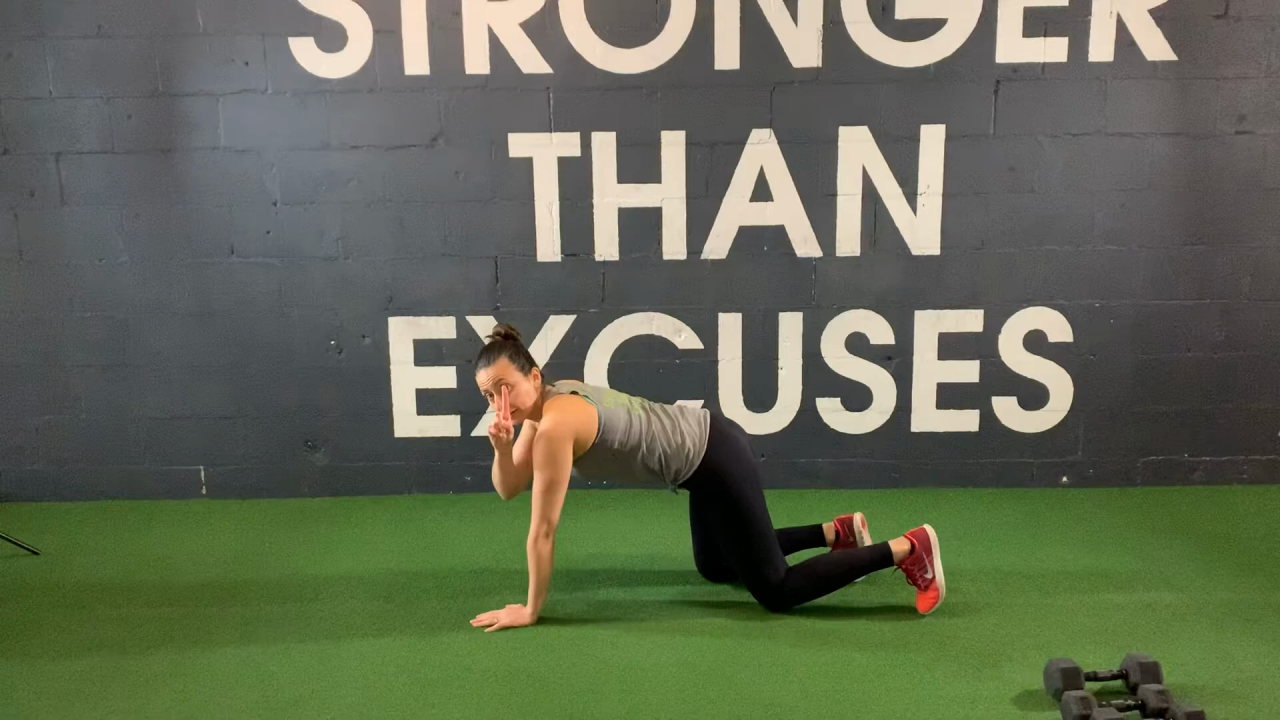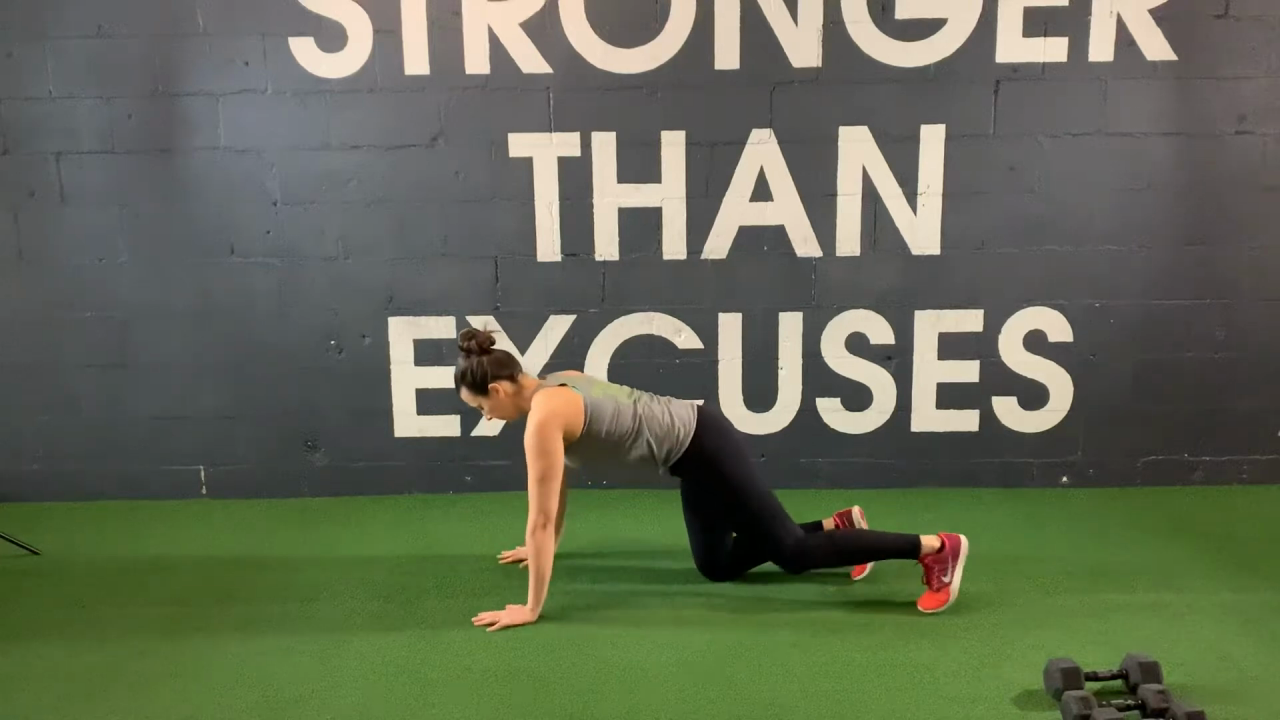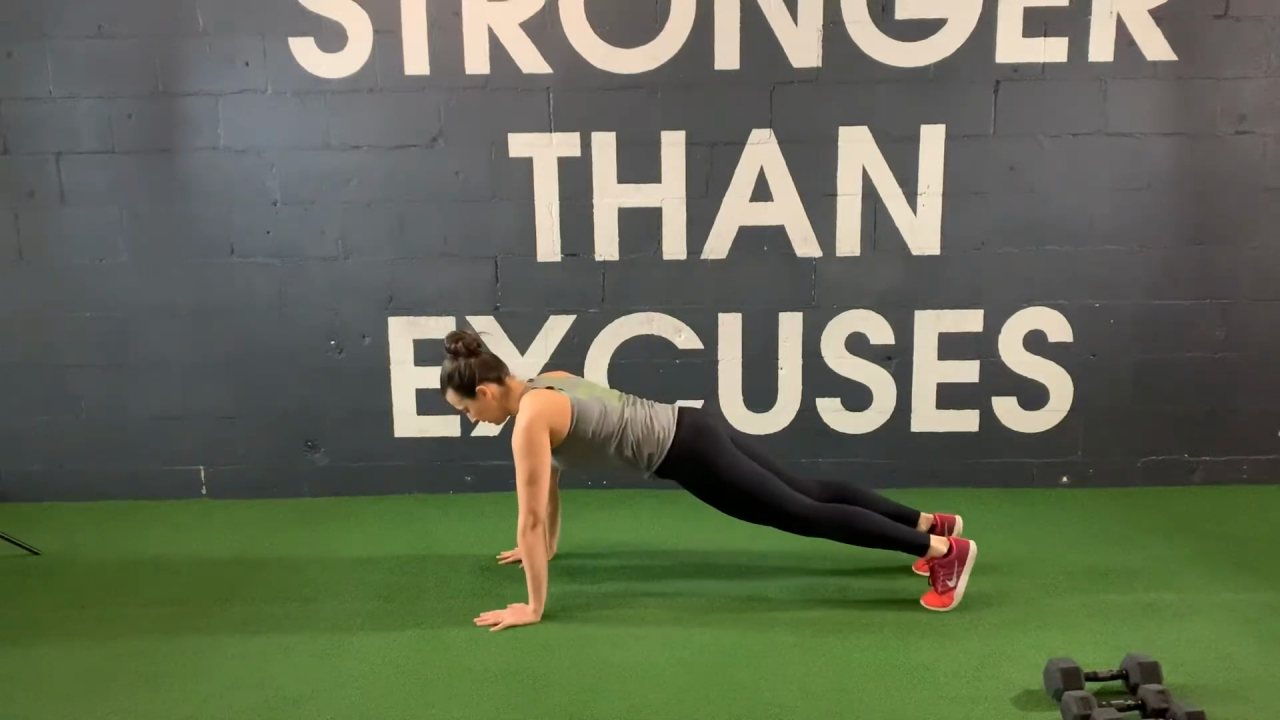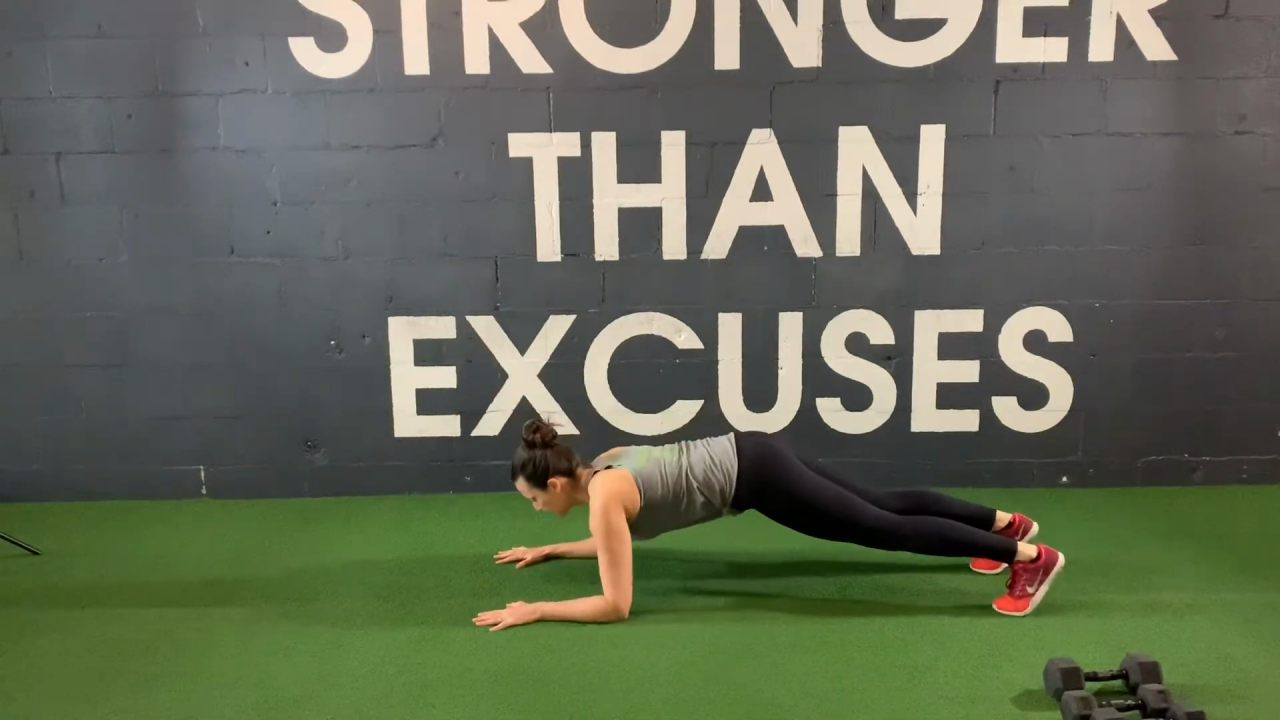
dt=1s
person 1, frame 1
left shoulder: (555, 424)
right shoulder: (548, 402)
left elbow: (542, 530)
right elbow: (508, 488)
left wrist: (530, 610)
right wrist: (502, 446)
left hip: (714, 459)
right hip: (708, 441)
left knee: (776, 591)
right knee: (715, 567)
left ankle: (908, 548)
right ankle: (839, 532)
person 1, frame 2
left shoulder: (541, 417)
right shoulder: (554, 385)
left elbow: (539, 518)
right elbow: (560, 478)
left wrist: (531, 608)
right wrist: (544, 547)
left hip: (702, 448)
right hip: (697, 437)
left knee: (792, 553)
right knee: (717, 564)
left ankle: (938, 548)
right ankle: (837, 524)
person 1, frame 3
left shoulder: (529, 420)
right shoulder: (544, 384)
left elbow: (529, 521)
right elbow: (553, 476)
left wrist: (533, 607)
right wrist: (547, 548)
left hip: (687, 451)
right hip: (691, 428)
left knee: (804, 515)
right knee: (807, 492)
left ankle: (945, 551)
right ankle: (933, 524)
person 1, frame 4
left shoulder: (603, 497)
right shoulder: (602, 465)
left elbow: (616, 604)
right elbow: (614, 544)
left wrist: (535, 610)
right wrist: (546, 550)
left hip: (755, 476)
right hip: (751, 454)
left knee: (885, 530)
right knee: (881, 502)
left ankle: (1029, 557)
right ankle: (1006, 522)
